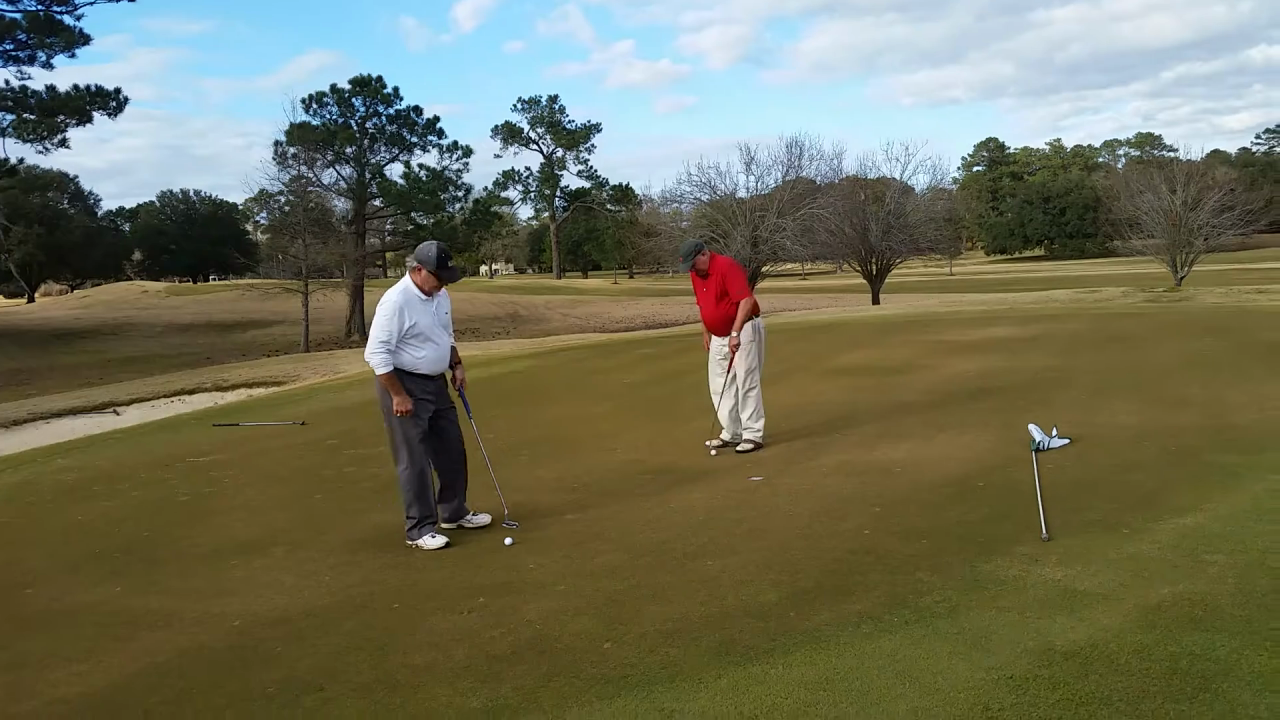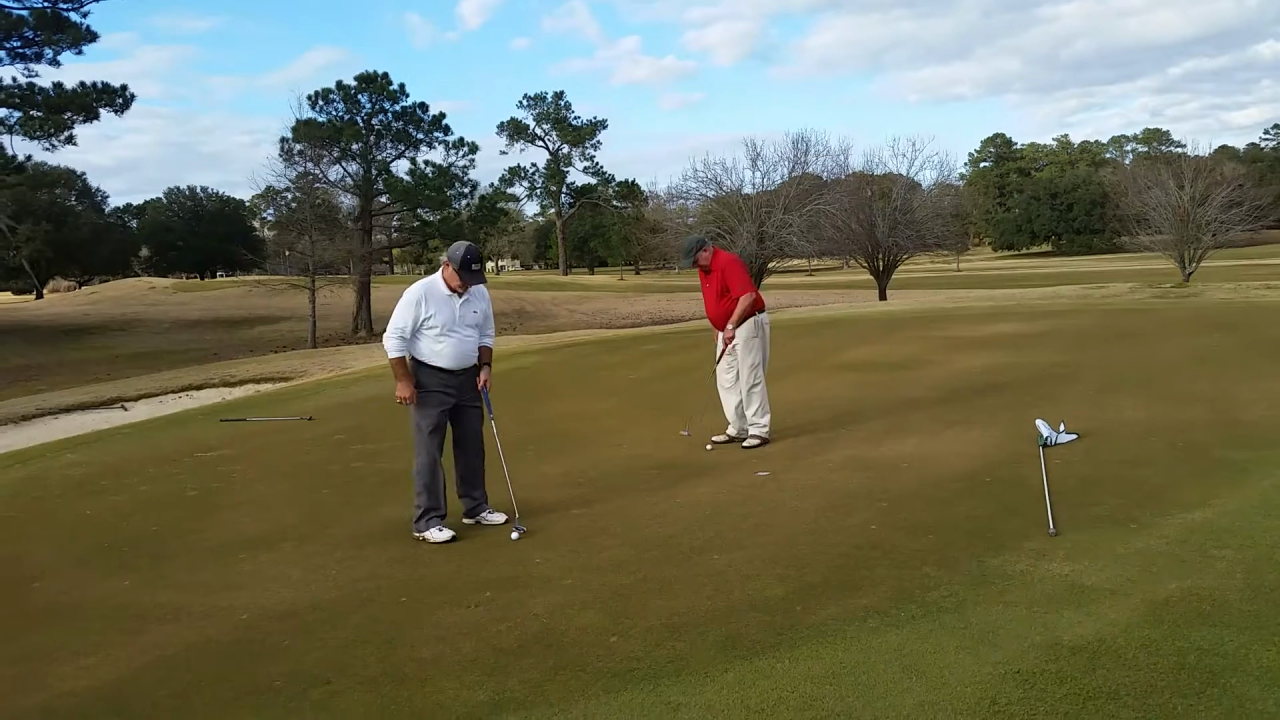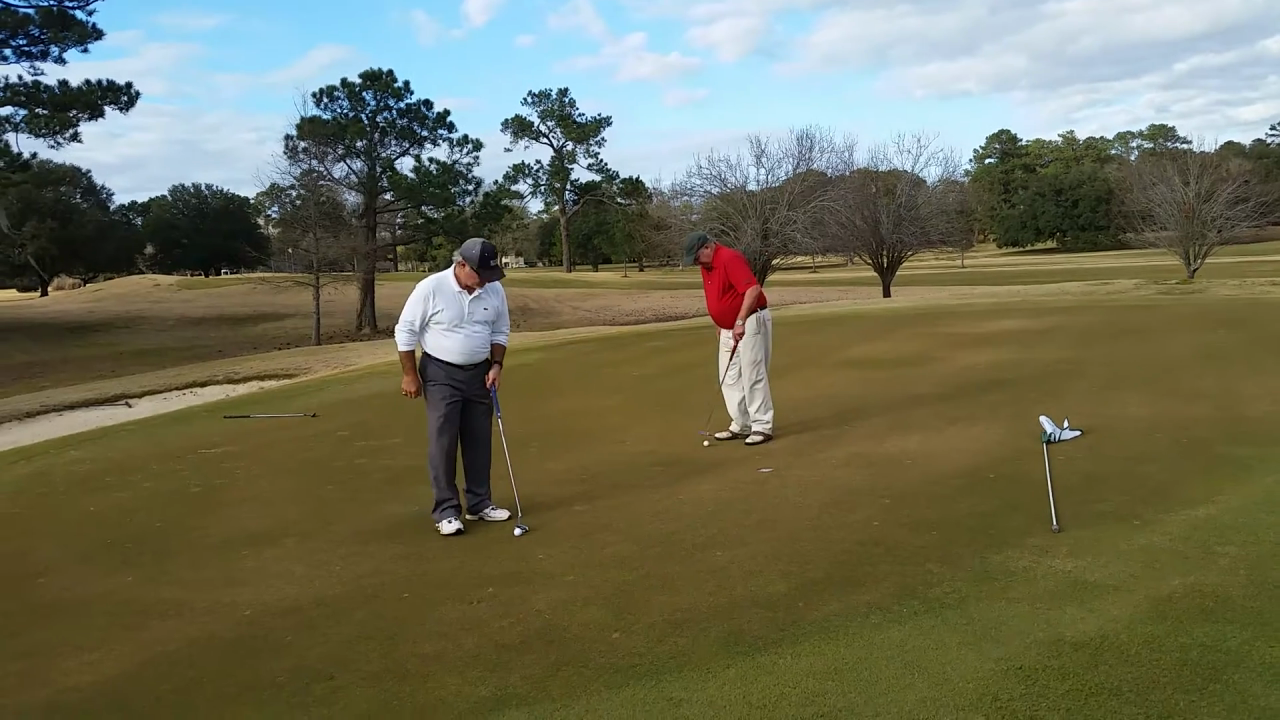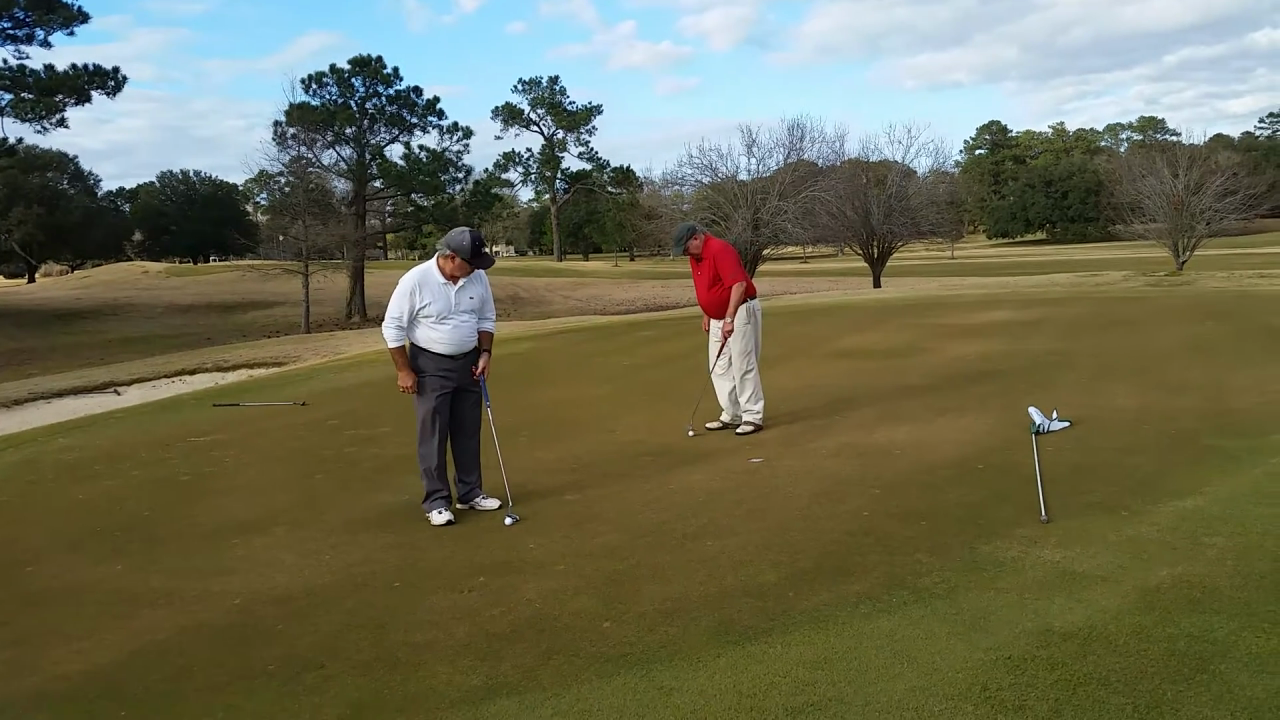
dt=0.3s
person 1, frame 1
left shoulder: (440, 295)
right shoulder: (396, 301)
right elbow: (377, 354)
left wrist: (456, 366)
right wrist: (398, 395)
left hip: (437, 383)
right hip: (407, 387)
left knee: (452, 449)
right knee: (414, 459)
left ankle: (454, 511)
right ankle: (420, 528)
person 1, frame 2
left shoulder: (480, 293)
right shoulder: (420, 293)
left elbow: (486, 334)
right elbow: (394, 339)
left wrist: (485, 367)
right wrist: (404, 381)
left hip: (466, 379)
right hip: (429, 380)
left knee: (471, 446)
right knee: (429, 451)
left ankle: (476, 507)
right ankle: (427, 521)
person 1, frame 3
left shoulder: (495, 290)
right shoulder: (431, 288)
left elbow: (500, 332)
right elbow: (406, 332)
left wrist: (496, 366)
right wrist: (409, 374)
left hip: (478, 374)
right hip: (440, 374)
left knee: (479, 441)
right knee: (443, 441)
left ankle: (479, 503)
right ankle: (446, 510)
person 1, frame 4
left shoulder: (478, 277)
right shoulder: (415, 281)
left elbow: (486, 318)
right elbow: (393, 327)
left wrist: (485, 353)
right wrist: (404, 370)
left hip: (468, 362)
right hip: (430, 365)
left knee: (469, 430)
right knee: (433, 433)
left ankle: (470, 492)
right ankle: (436, 500)
person 2, frame 1
left shoulder: (727, 266)
right shoulder: (696, 274)
left elbow: (746, 300)
left wrist: (735, 333)
right wrist: (706, 332)
left hip: (744, 331)
right hip: (719, 337)
left knee: (746, 383)
right knee: (720, 386)
left ankle: (753, 435)
right ankle: (732, 433)
person 2, frame 2
left shoulder: (729, 263)
right shoulder: (704, 269)
left elbow: (748, 296)
left wrist: (730, 325)
right wrist: (718, 327)
left hip: (748, 326)
right hip: (727, 331)
left knee: (750, 379)
right knee: (727, 381)
left ankle: (759, 430)
right ankle: (738, 428)
person 2, frame 3
left shoulder: (730, 259)
right shoulder: (706, 265)
left elbow: (753, 289)
left wrist: (740, 322)
right wrist: (720, 324)
left hip: (750, 323)
right hip: (729, 328)
left knee: (753, 375)
right knee: (730, 378)
left ankle: (762, 427)
right ankle: (741, 425)
person 2, frame 4
left shoulder: (720, 250)
right shoulder: (695, 256)
left elbow: (739, 284)
left wrist: (730, 319)
right wrist: (706, 314)
left hip: (740, 313)
right hip: (717, 318)
left knee: (743, 365)
right knee: (720, 368)
left ankle: (753, 417)
right ankle: (732, 415)
